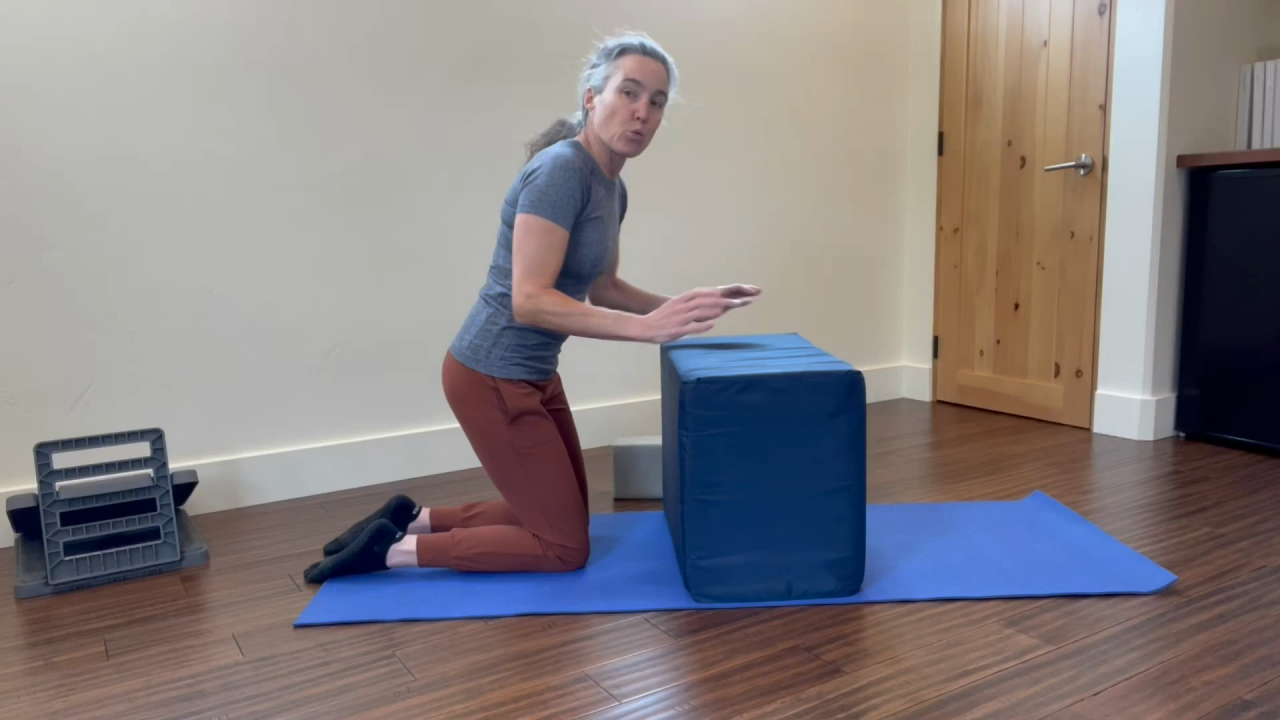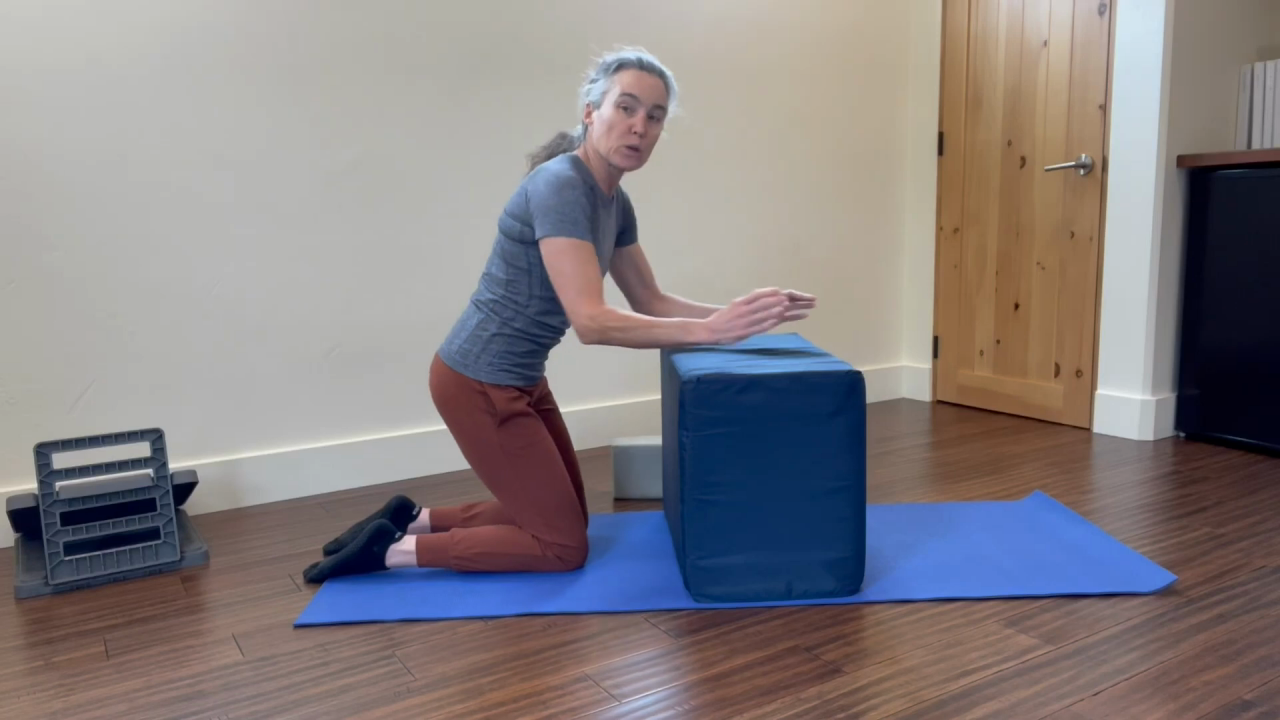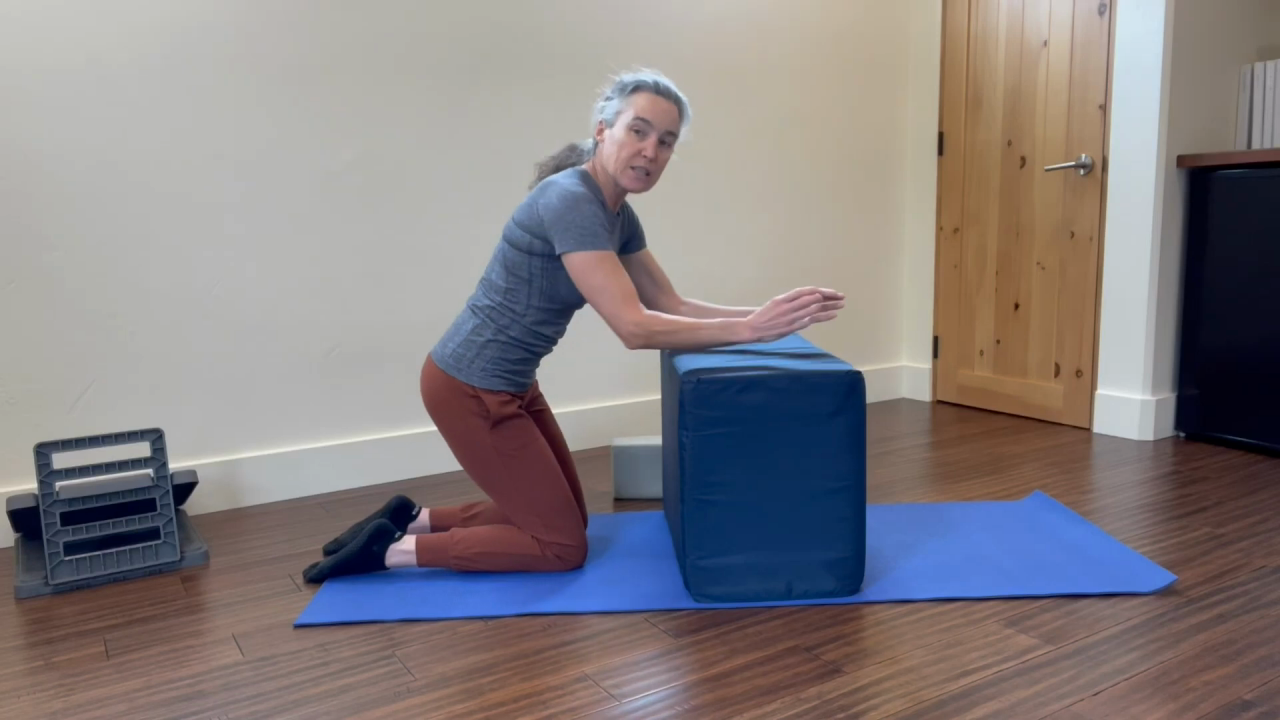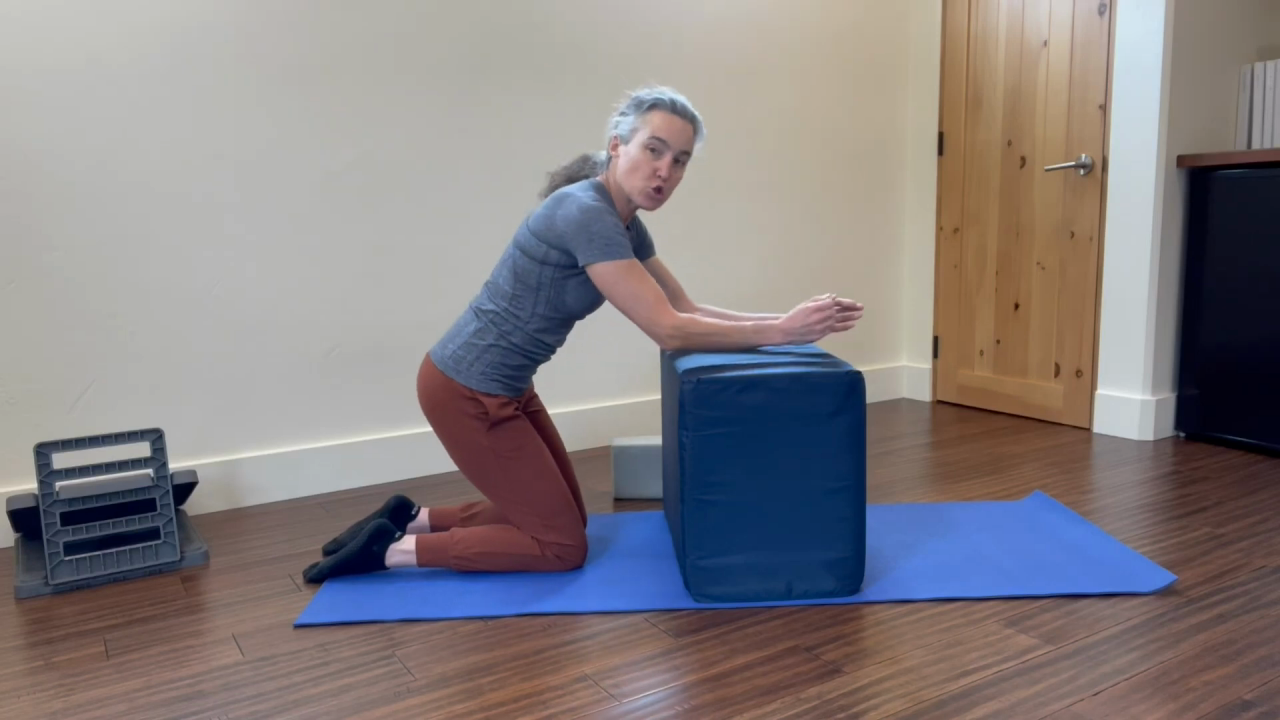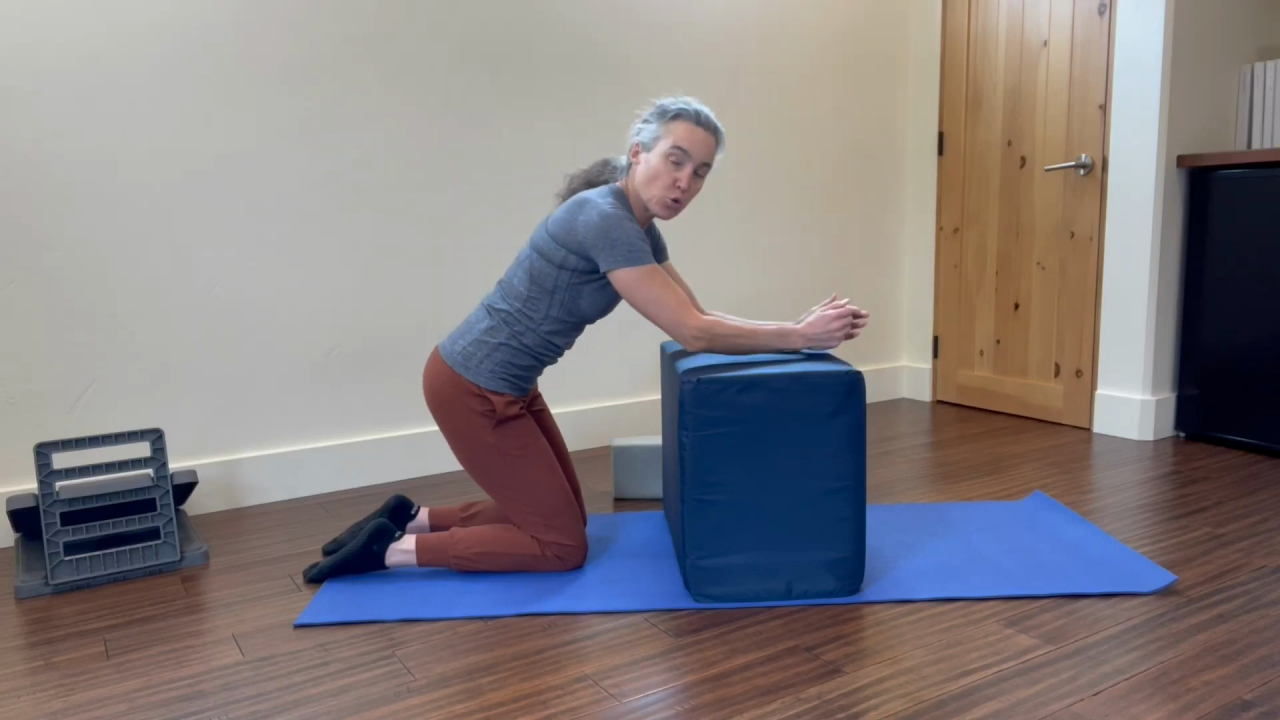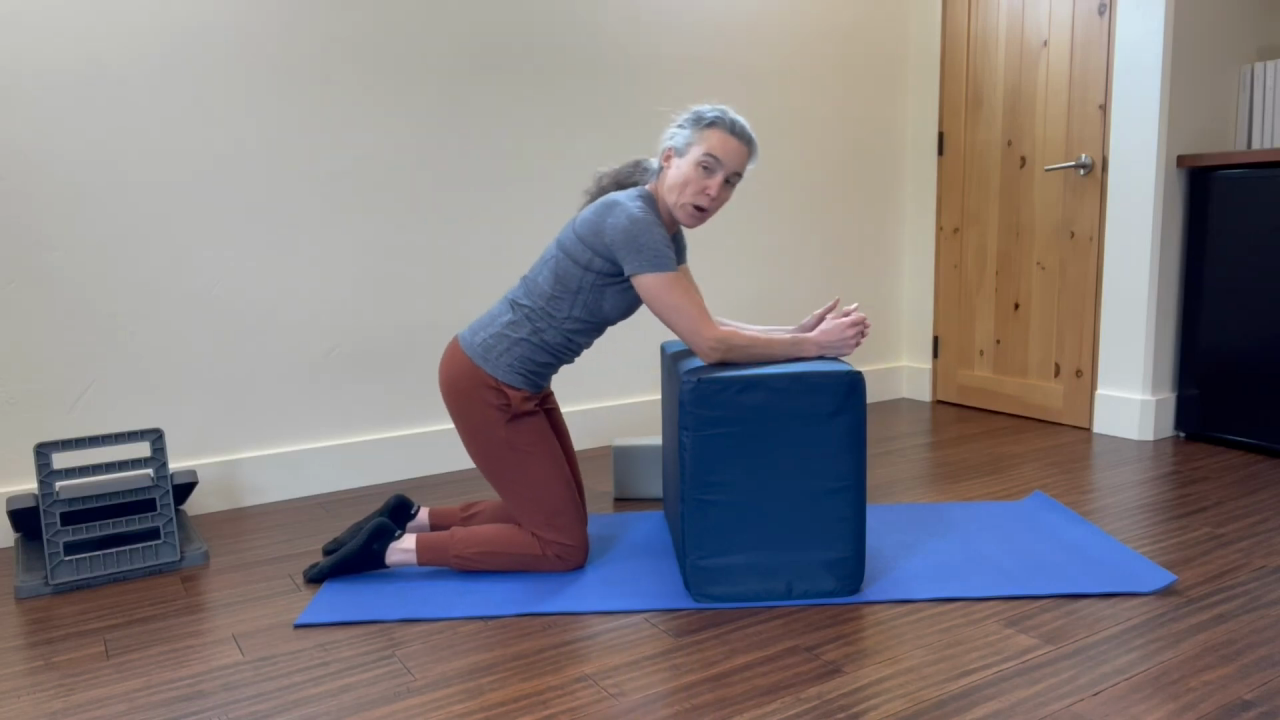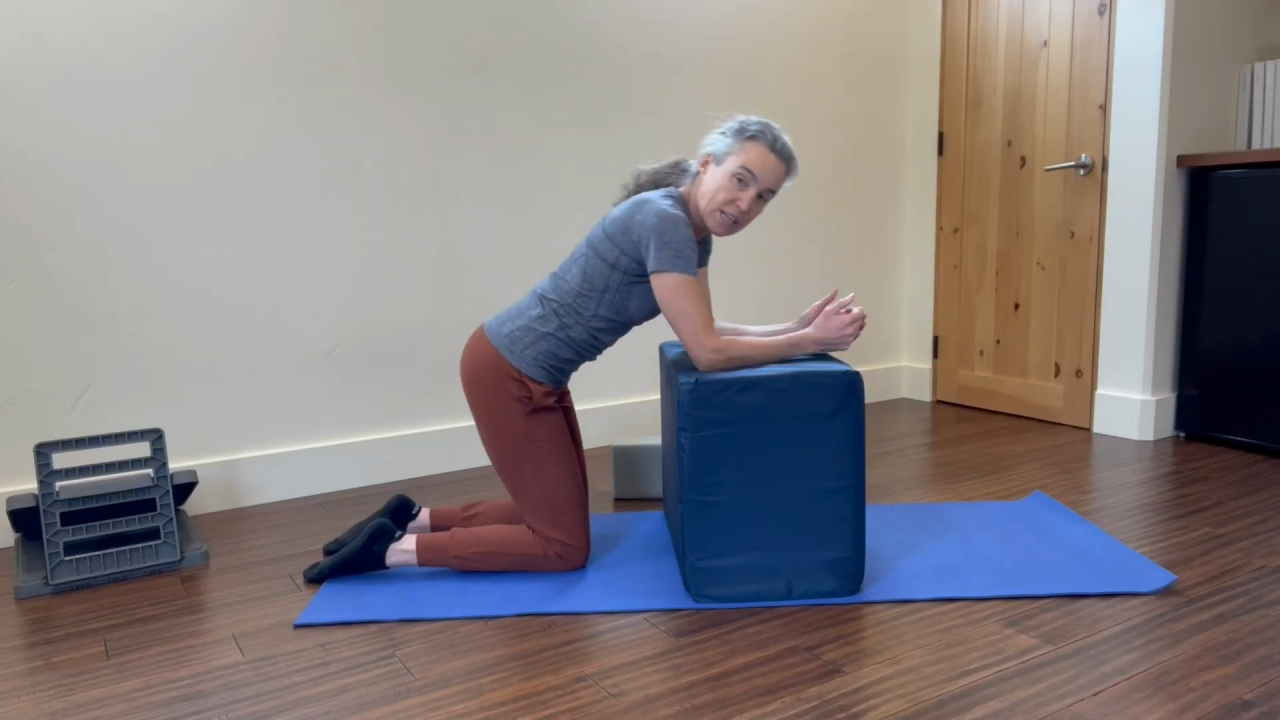
dt=0.2s
person 1, frame 1
left shoulder: (612, 188)
right shoulder: (559, 171)
left elbow: (604, 291)
right elbow: (529, 302)
left wrist: (691, 306)
right wrist: (645, 327)
left hip: (531, 375)
right hip: (494, 380)
left knee: (560, 520)
right knee: (565, 547)
left ankle: (415, 518)
right ankle: (393, 551)
person 1, frame 2
left shoulder: (614, 202)
right shoulder: (559, 186)
left elbow: (650, 302)
right elbow: (590, 321)
left wrist: (731, 314)
right wrist: (708, 330)
left hip: (517, 380)
right hip: (479, 386)
left knee: (562, 517)
right knee: (563, 546)
left ankle: (413, 519)
right ankle: (392, 550)
person 1, frame 3
left shoulder: (617, 216)
right shoulder: (569, 201)
left elbow: (670, 305)
right elbow: (635, 328)
left wrist: (764, 316)
right wrist: (750, 330)
left hip: (507, 385)
right hip: (469, 390)
left knee: (563, 517)
right knee: (562, 544)
left ankle: (413, 519)
right ankle: (392, 550)
person 1, frame 4
left shoulder: (623, 225)
right shoulder: (585, 214)
left elbow: (684, 311)
right elbow: (668, 331)
left wrist: (786, 321)
right wrist: (778, 333)
left hip: (501, 387)
right hip: (465, 392)
left knee: (561, 516)
right knee: (563, 544)
left ankle: (412, 519)
right ankle: (392, 549)
person 1, frame 5
left shoulder: (638, 230)
right shoulder: (603, 220)
left elbow: (697, 318)
right elbow: (694, 335)
left wrist: (796, 327)
right wrist: (798, 338)
left hip: (503, 384)
right hip: (471, 389)
left knee: (555, 515)
right knee: (562, 545)
left ankle: (411, 518)
right ankle: (392, 549)
person 1, frame 6
left shoulder: (663, 228)
right shoulder: (631, 222)
left elbow: (703, 329)
right elbow: (708, 345)
left wrist: (798, 331)
right wrist: (812, 346)
left hip: (513, 377)
right hip: (486, 381)
left knee: (555, 515)
right knee: (563, 546)
left ankle: (411, 517)
right ankle: (391, 548)
person 1, frame 7
left shoulder: (695, 230)
right shoulder: (664, 222)
left elbow: (704, 333)
right elbow: (707, 354)
left wrist: (796, 328)
right wrist: (810, 342)
left hip: (530, 370)
right hip: (507, 372)
left knee: (556, 517)
right knee: (563, 547)
left ankle: (411, 518)
right ankle: (393, 549)
